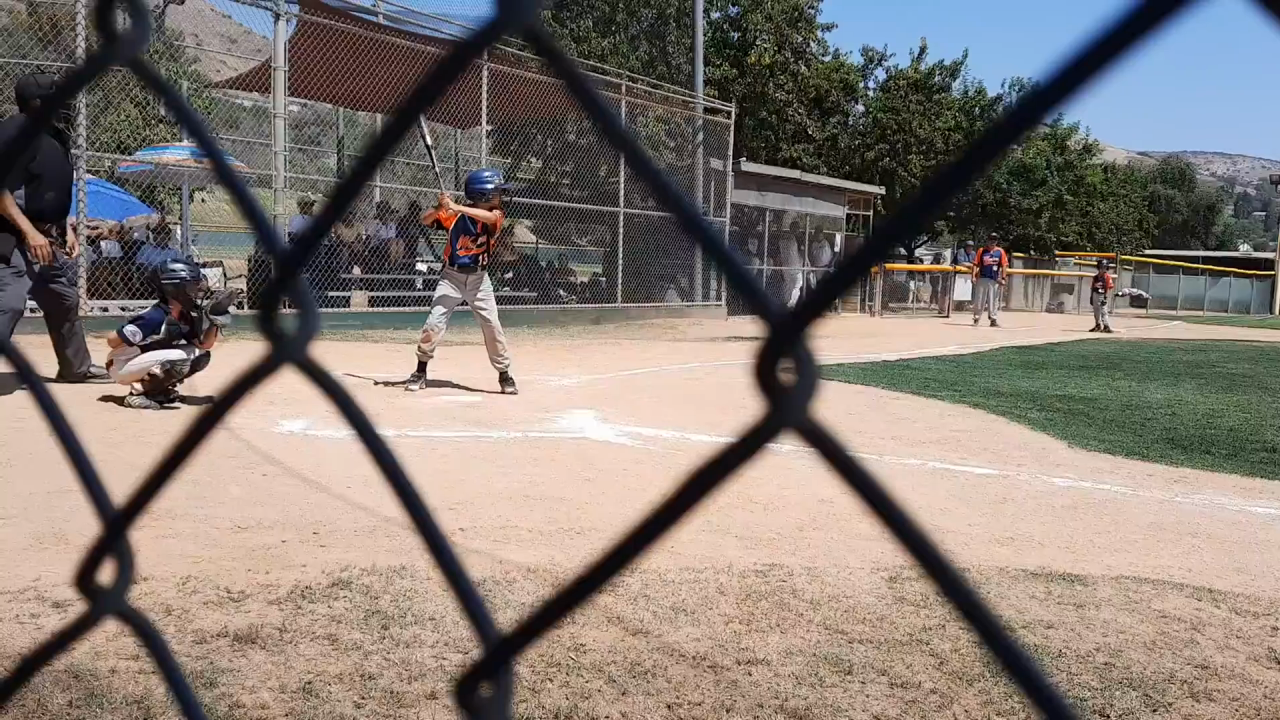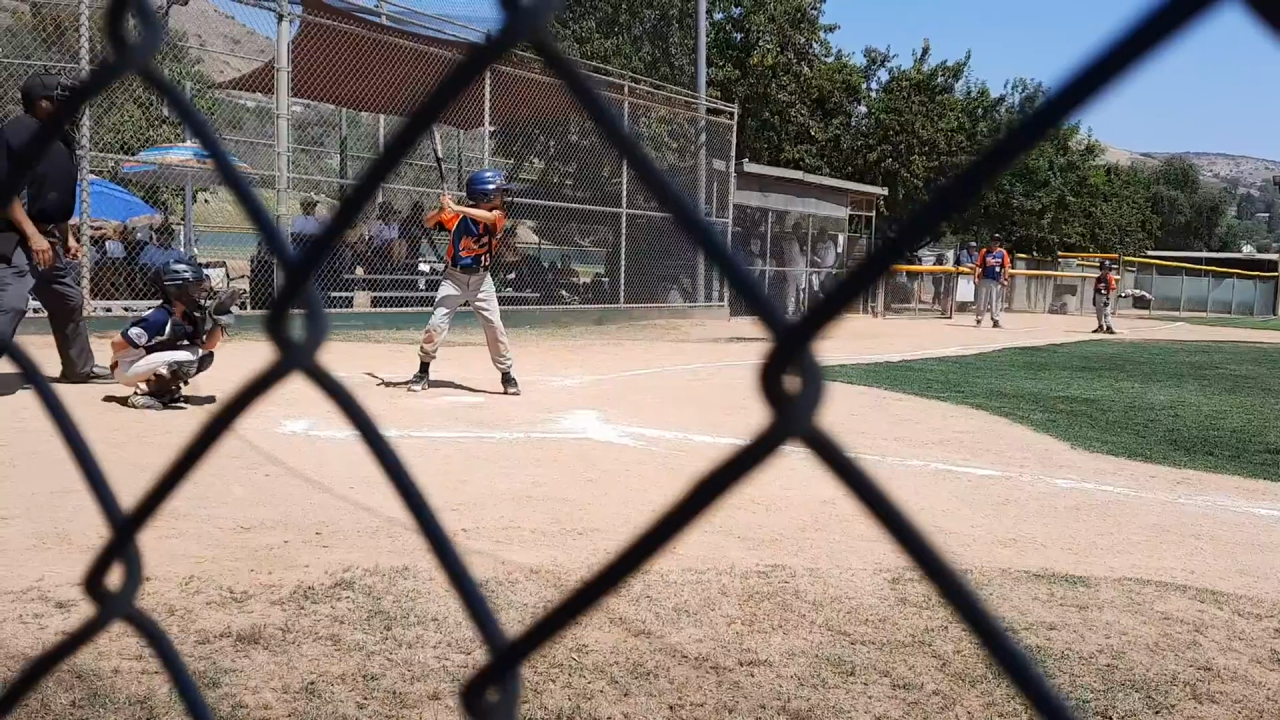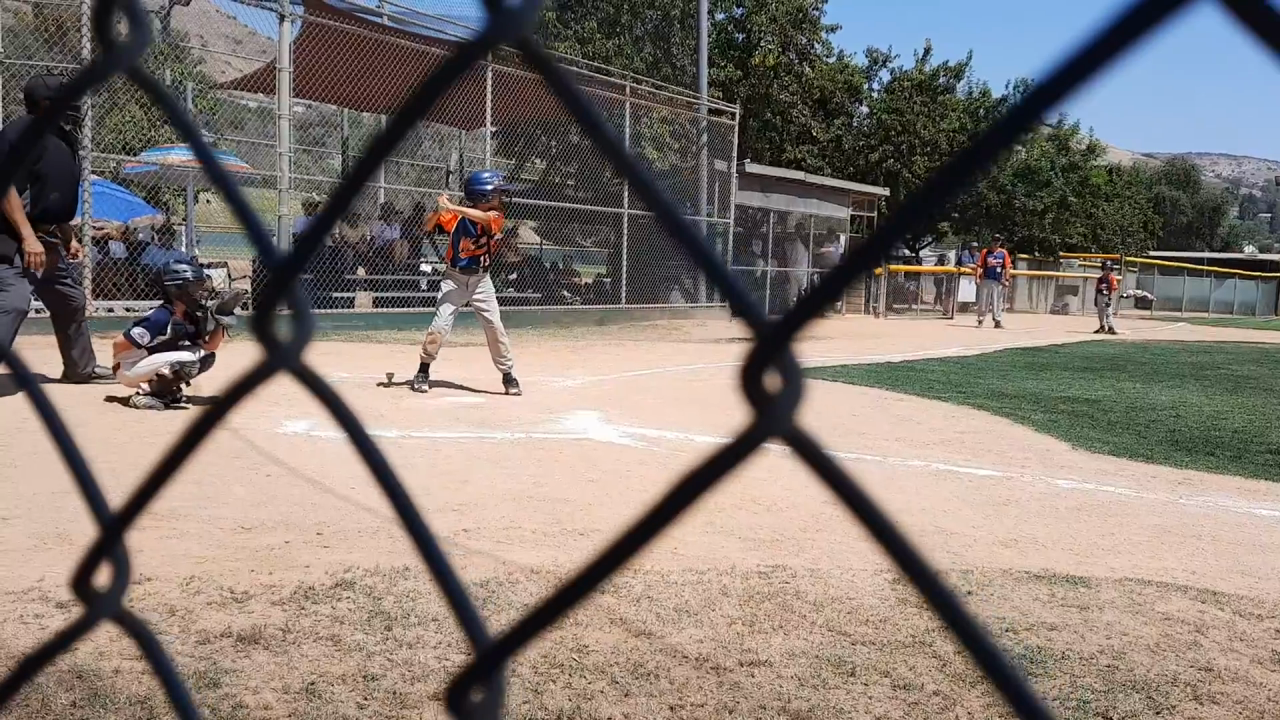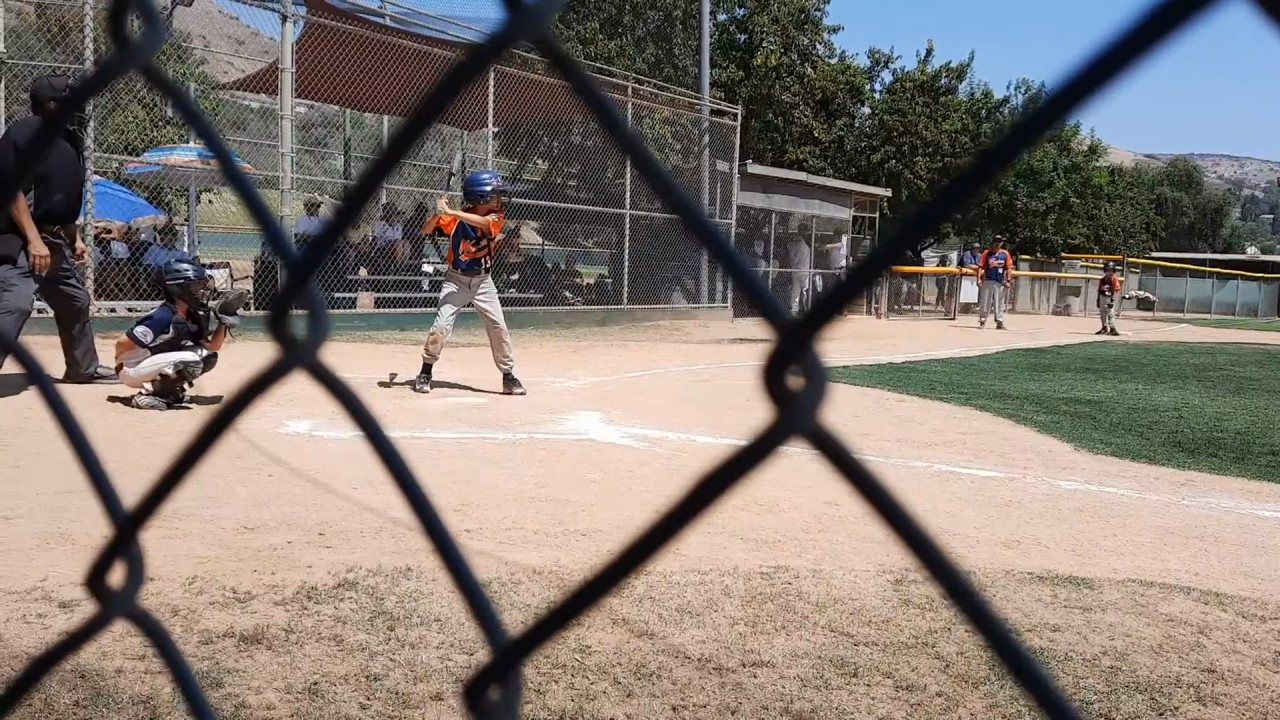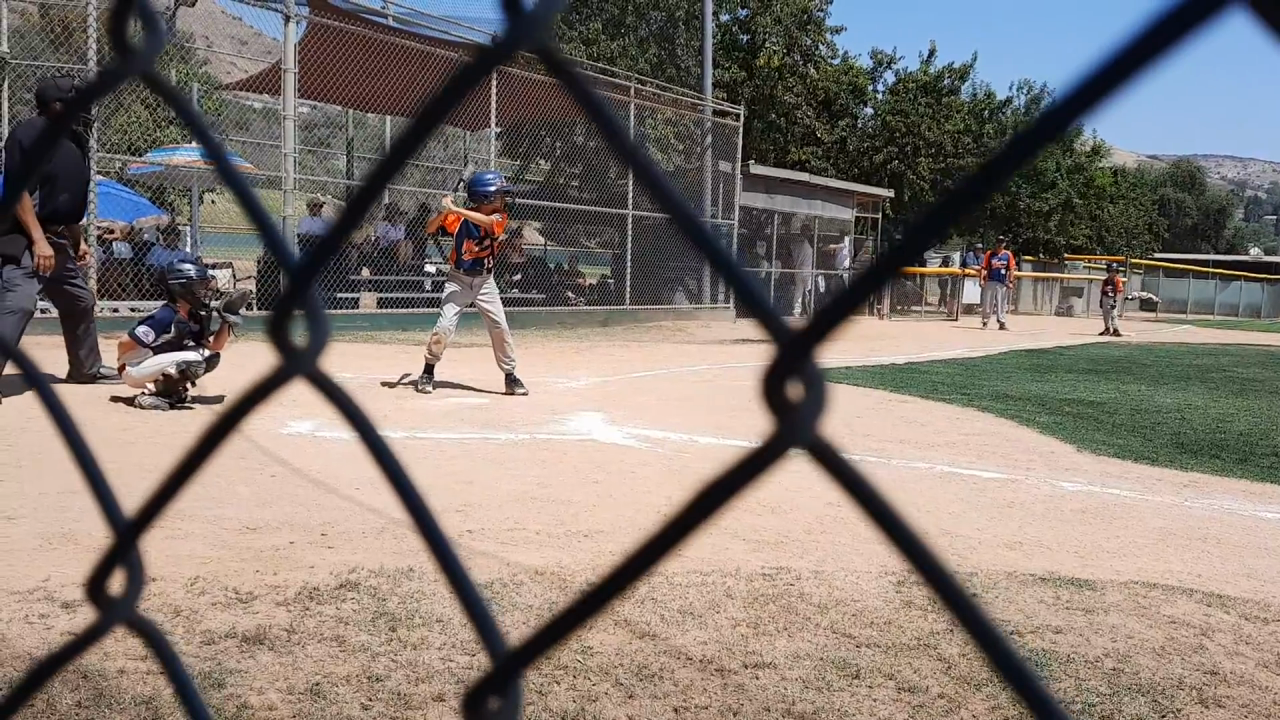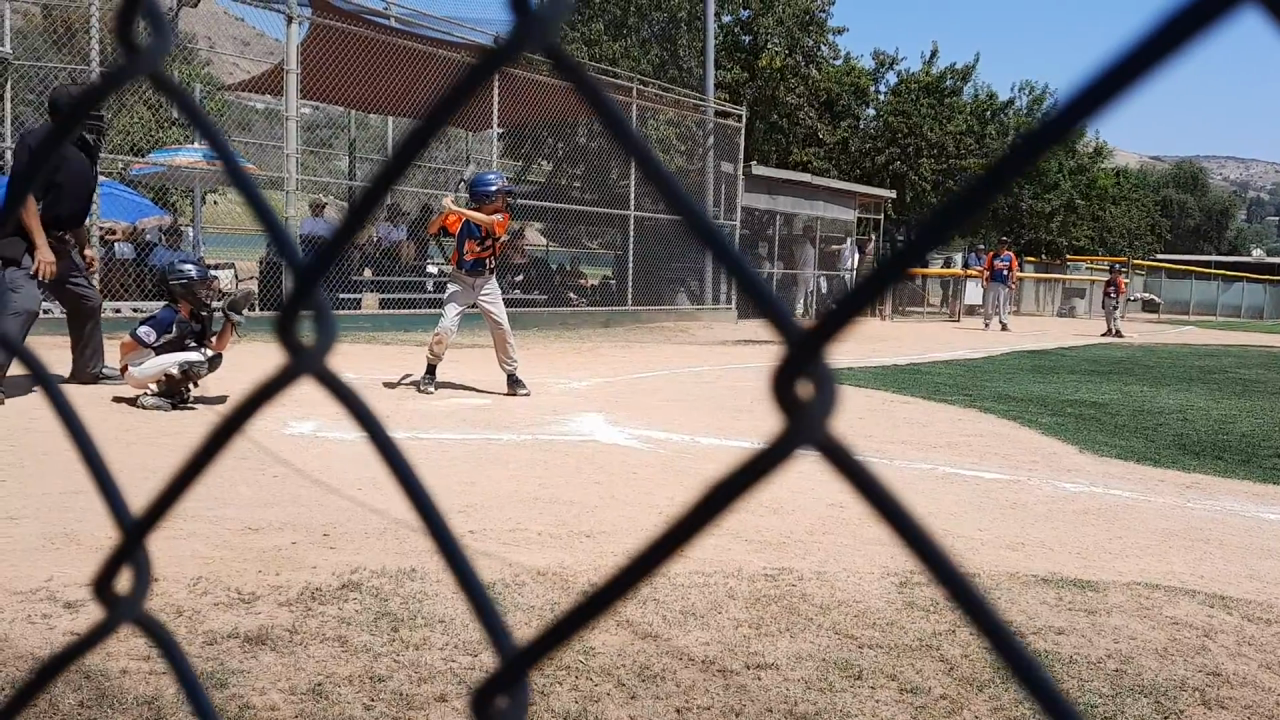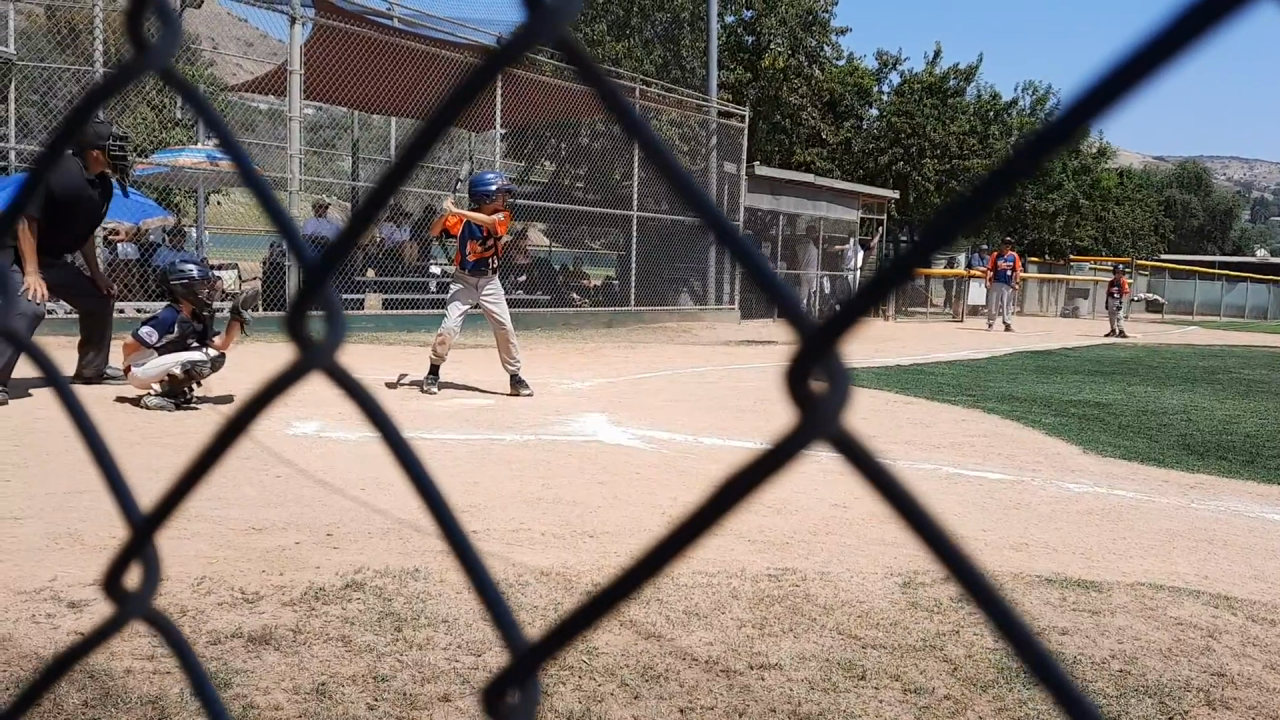
dt=0.3s
person 1, frame 1
left shoulder: (53, 136)
left wrist: (67, 230)
right wrist: (29, 231)
left hip: (47, 239)
left knee: (66, 301)
left ankle: (76, 367)
person 1, frame 2
left shoulder: (57, 137)
left wrist: (67, 237)
right wrist: (33, 236)
left hip: (48, 239)
left knee: (70, 301)
left ankle: (79, 367)
person 1, frame 3
left shoulder: (61, 137)
left wrist: (69, 238)
right wrist: (28, 238)
left hip: (50, 241)
left knee: (73, 302)
left ankle: (81, 367)
person 1, frame 4
left shoulder: (66, 138)
right shoulder: (25, 133)
left wrist: (74, 238)
right wrist: (33, 239)
left hip: (54, 241)
left knee: (76, 301)
left ankle: (83, 367)
person 1, frame 5
left shoulder: (73, 139)
right shoulder: (30, 133)
left wrist: (78, 240)
right wrist: (39, 241)
left hip: (59, 243)
right hip: (27, 241)
left knee: (81, 302)
left ankle: (86, 369)
person 1, frame 6
left shoulder: (86, 147)
right shoulder: (41, 140)
left wrist: (84, 247)
right wrist: (41, 247)
left hip: (58, 244)
left knee: (88, 299)
left ankle: (87, 369)
person 1, frame 7
left shoulder: (103, 184)
right shoulder: (60, 173)
right elbow: (27, 218)
left wrist: (96, 273)
right wrist: (32, 273)
left hip: (54, 258)
left knee: (100, 298)
right knee: (29, 306)
left ankle: (92, 369)
person 2, frame 1
left shoulder: (497, 214)
right shoulder: (455, 214)
left elbow: (490, 217)
right elbow: (426, 221)
left wrist: (457, 208)
right wrist: (441, 207)
left hip: (479, 279)
right hip: (452, 276)
left knee: (493, 326)
right knee: (434, 324)
left ankle: (504, 375)
right ankle: (420, 371)
person 2, frame 2
left shoulder: (499, 215)
right shoulder: (457, 215)
left elbow: (488, 217)
right elbow: (428, 223)
left wrist: (456, 208)
right wrist: (442, 209)
left hip: (481, 280)
right hip: (454, 277)
left knee: (495, 327)
right knee: (437, 324)
left ankle: (507, 376)
right ankle: (423, 372)
person 2, frame 3
left shoulder: (496, 215)
right shoulder: (455, 215)
left elbow: (483, 218)
right elbow: (427, 227)
left wrist: (452, 207)
right wrist: (440, 210)
left hip: (481, 280)
right hip: (454, 278)
left knee: (495, 327)
right knee: (440, 326)
left ankle: (508, 376)
right ankle: (423, 372)
person 2, frame 4
left shoulder: (496, 217)
right shoulder: (456, 217)
left elbow: (482, 222)
right elbow: (426, 230)
left wrist: (450, 212)
right wrist: (439, 212)
left hip: (483, 281)
right hip: (456, 280)
left knee: (498, 328)
right knee: (441, 326)
left ankle: (508, 376)
right ankle: (425, 372)
person 2, frame 5
left shoulder: (500, 218)
right shoulder: (459, 217)
left elbow: (486, 221)
right elbow: (430, 229)
left wrist: (455, 209)
right wrist: (445, 211)
left hip: (485, 282)
right hip: (458, 280)
left knee: (500, 328)
right knee: (444, 327)
left ankle: (510, 376)
right ankle: (428, 372)
person 2, frame 6
left shoulder: (502, 218)
right shoulder: (461, 217)
left elbow: (487, 221)
right elbow: (431, 229)
left wrist: (455, 209)
right wrist: (445, 211)
left hip: (487, 282)
right hip: (460, 280)
left knee: (502, 328)
right knee: (445, 327)
left ankle: (512, 377)
right ankle: (430, 373)
person 2, frame 7
left shoulder: (503, 217)
right shoulder: (462, 218)
left elbow: (488, 221)
right elbow: (434, 232)
left wrist: (456, 211)
right wrist: (447, 213)
left hip: (490, 282)
right hip: (463, 281)
left knee: (505, 329)
right knee: (449, 327)
left ankle: (515, 377)
right ankle: (433, 373)
person 3, frame 1
left shoulder: (185, 317)
right shoulder: (155, 317)
left elbow: (204, 345)
right elbow: (112, 340)
left wrist: (215, 322)
left hip: (145, 361)
right hip: (123, 368)
left knee: (201, 355)
right knee: (178, 360)
left ankle: (159, 389)
right ankle: (138, 392)
person 3, frame 2
left shoulder: (189, 317)
right shoulder: (159, 318)
left elbow: (207, 345)
right elbow: (117, 343)
right wrist: (127, 358)
left hip: (151, 362)
right hip: (127, 369)
left knee: (203, 355)
right knee: (185, 361)
left ankle: (160, 390)
right ankle: (143, 393)
person 3, frame 3
left shoulder: (189, 317)
right shoulder: (161, 318)
left elbow: (210, 346)
right elbow: (119, 343)
right wrist: (125, 361)
left hip: (152, 363)
right hip: (129, 370)
left knee: (206, 356)
right knee: (187, 361)
left ankle: (163, 390)
right ankle: (145, 393)
person 3, frame 4
left shoulder: (192, 317)
right shoulder: (163, 317)
left elbow: (212, 346)
right elbow: (123, 343)
right wrist: (122, 363)
left hip: (156, 364)
right hip: (131, 370)
left knee: (208, 356)
right knee: (190, 362)
left ankle: (166, 390)
right ankle: (147, 394)
person 3, frame 5
left shoulder: (194, 317)
right shoulder: (165, 316)
left elbow: (215, 346)
right elbow: (125, 343)
left wrist: (227, 319)
right wrist: (125, 364)
left hip: (157, 364)
right hip: (135, 370)
left knee: (210, 356)
right knee: (193, 361)
left ankle: (168, 389)
right ankle: (150, 393)
person 3, frame 6
left shoulder: (196, 317)
right shoulder: (166, 317)
left elbow: (217, 346)
right elbow: (127, 343)
left wrist: (230, 318)
right wrist: (126, 365)
left hip: (160, 365)
right hip: (137, 371)
left knee: (212, 357)
right knee: (195, 362)
left ankle: (171, 390)
right ankle: (152, 394)
person 3, frame 7
left shoulder: (197, 317)
right shoulder: (168, 317)
left elbow: (220, 345)
right elbow: (129, 344)
left wrist: (236, 318)
right wrist: (130, 366)
left hip: (162, 366)
right hip: (141, 371)
left knee: (216, 357)
right knee: (199, 361)
left ankle: (174, 391)
right ankle: (155, 394)
